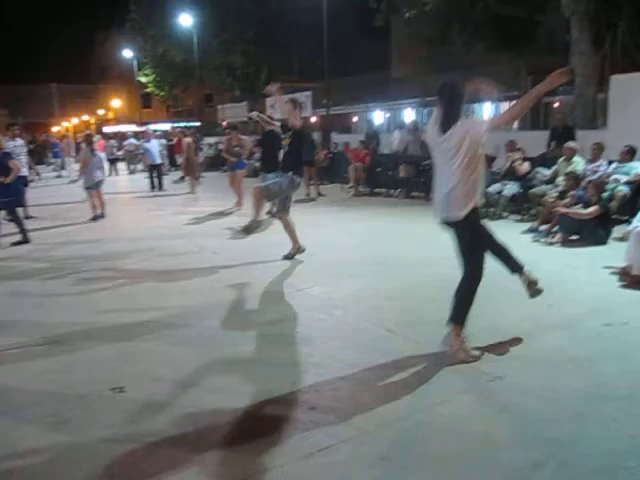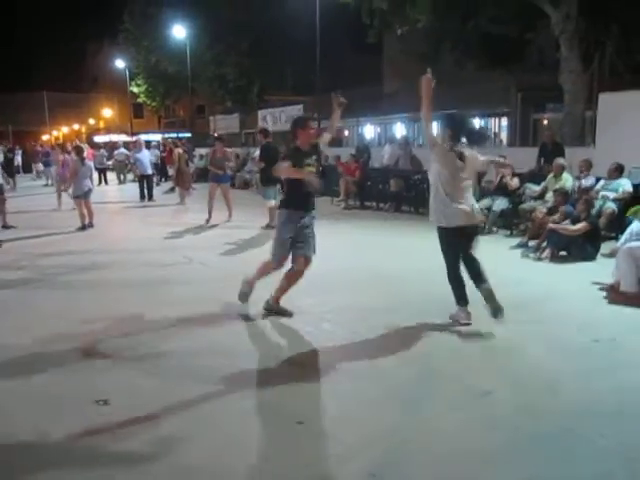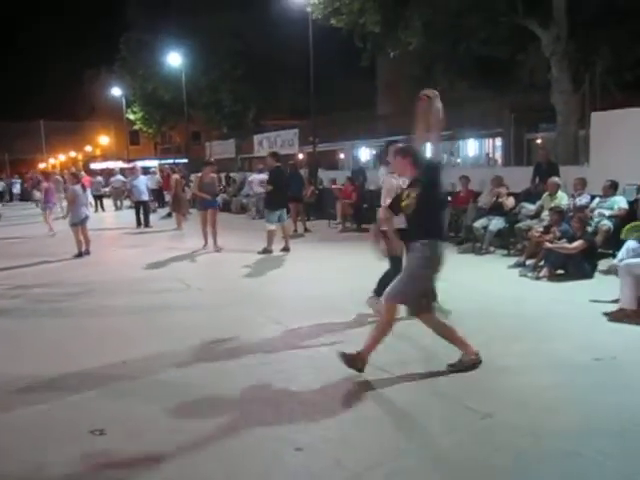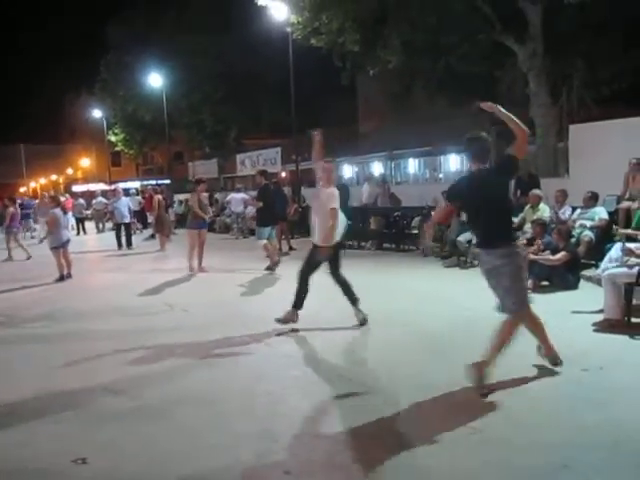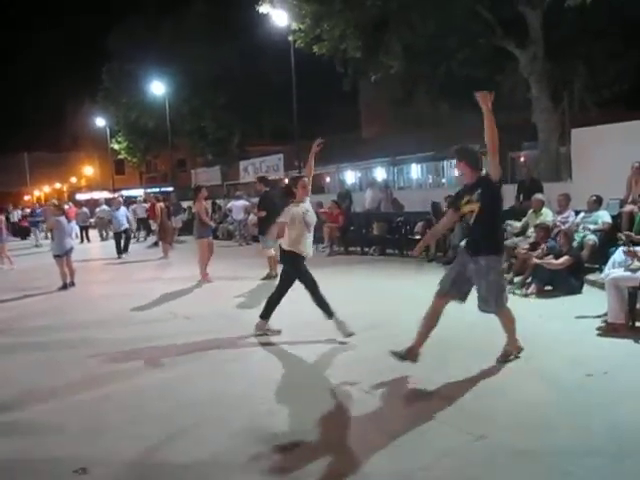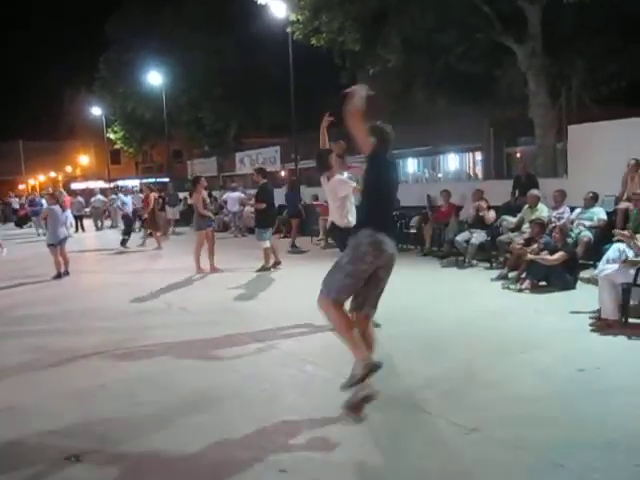
dt=0.7s
person 1, frame 1
left shoulder: (300, 129)
right shoulder: (290, 129)
left elbow: (290, 112)
right elbow: (277, 125)
left wrist: (276, 94)
right wrist: (261, 117)
left hip: (290, 176)
right hip: (284, 175)
left knee: (258, 190)
right knee: (283, 214)
left ankle: (255, 220)
right ankle: (296, 246)
person 1, frame 2
left shoulder: (314, 149)
right shoulder: (294, 154)
left elbow: (331, 130)
right elbow: (281, 171)
left wrist: (337, 108)
right wrist: (304, 174)
left hip: (307, 215)
right hip: (290, 214)
left knee: (302, 263)
right knee: (277, 262)
left ankle: (273, 302)
right ankle: (250, 282)
person 1, frame 3
left shoulder: (429, 174)
right shoulder: (404, 193)
left elbow: (434, 133)
right elbow: (385, 215)
left wrist: (432, 100)
left hip: (427, 248)
right hip: (416, 249)
left knee: (390, 300)
right knee: (422, 312)
left ankle: (364, 355)
right ankle: (469, 353)
person 1, frame 4
left shoulder: (461, 185)
right shoulder: (499, 172)
left elbow: (441, 214)
right elbow: (523, 135)
left wrist: (428, 229)
right wrist: (497, 110)
left hip: (487, 254)
right hip: (507, 250)
left knee: (516, 307)
right knee: (518, 313)
left ankle: (548, 351)
right ankle: (484, 364)
person 1, frame 5
left shoulder: (490, 184)
right shoulder: (462, 194)
left elbow: (493, 148)
right elbow: (444, 224)
left wrist: (487, 110)
right wrist: (421, 246)
left hip: (489, 259)
right hip: (467, 256)
left knee: (498, 309)
right knee: (440, 299)
left ankle: (512, 344)
right ankle: (414, 349)
person 1, frame 6
left shoulder: (380, 159)
right shoulder: (386, 166)
left elbow: (354, 118)
left wrist: (358, 93)
left hip: (369, 240)
right hip: (385, 245)
left knee: (328, 301)
right knee: (360, 315)
left ankle: (363, 358)
right ankle: (366, 361)
person 2, frame 1
left shoulder: (434, 128)
right shoulder: (468, 128)
left elbow: (443, 99)
right elbow: (509, 116)
left wrist: (472, 87)
right wrist: (545, 86)
left hip: (445, 209)
right hip: (463, 209)
left knee: (485, 240)
right knee: (472, 271)
left ankle: (522, 273)
right ankle: (455, 335)
person 2, frame 2
left shoulder: (441, 153)
right shoulder: (470, 157)
left elbow: (426, 124)
right elbow: (487, 161)
left wrist: (426, 92)
right wrist: (502, 163)
left hip: (448, 221)
right hip: (471, 218)
left knee: (452, 263)
right knee: (466, 255)
left ankle: (463, 310)
right ankle: (485, 289)
person 2, frame 3
right shoulder: (391, 180)
right elbow: (387, 207)
left hip: (407, 225)
right hip: (394, 226)
right knee: (396, 267)
right ankle: (374, 298)
person 2, frame 4
left shoulder: (331, 193)
right shoulder: (322, 184)
left elbow: (333, 220)
right elbow: (316, 160)
left wrist: (326, 245)
right wrist: (317, 141)
left hip: (324, 241)
right hip: (329, 239)
left knee: (304, 274)
right knee: (336, 275)
left ankle: (294, 313)
right ankle: (358, 311)
person 2, frame 5
left shoulder: (306, 201)
right shoulder: (293, 209)
left elbow: (309, 174)
right elbow: (279, 226)
left wrist: (313, 154)
left hip: (299, 254)
right hip: (292, 254)
left knee: (281, 290)
right knee: (313, 287)
left ankle: (262, 323)
right ankle: (336, 321)
person 2, frame 6
left shoulder: (326, 179)
right shoulder: (340, 181)
right elbow: (359, 189)
left wrist: (324, 126)
left hip: (335, 227)
right hip: (343, 228)
